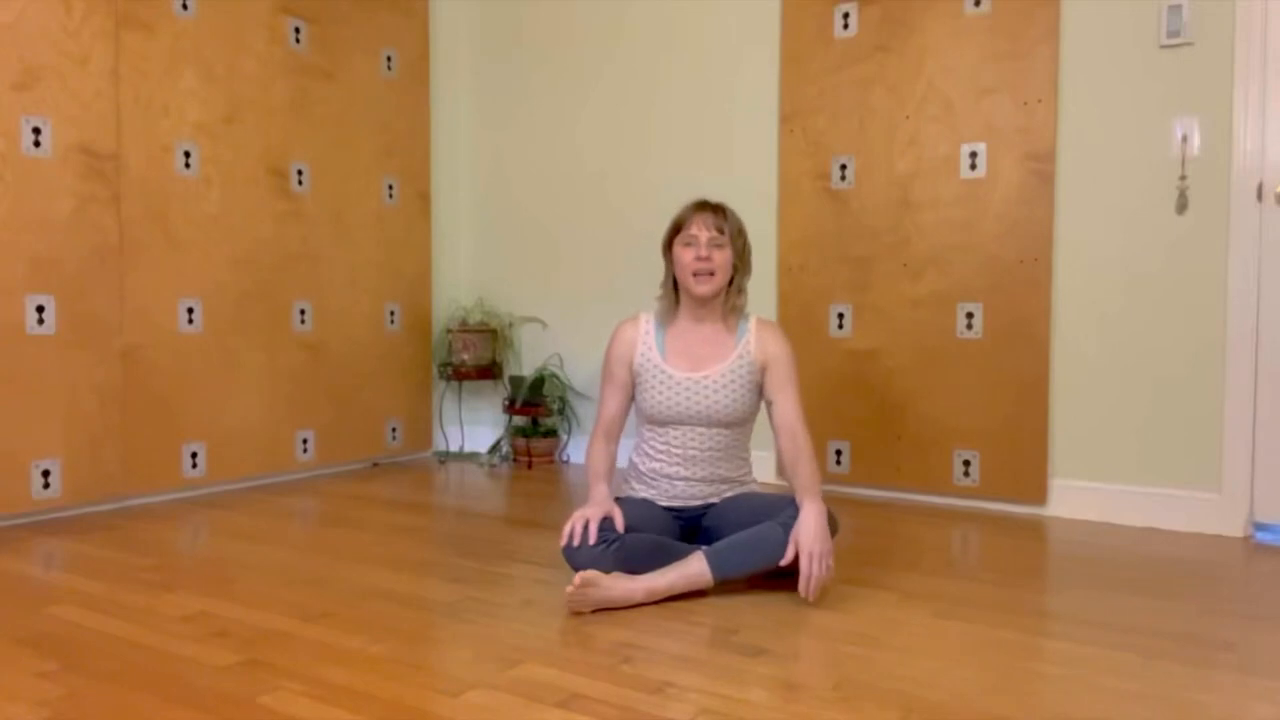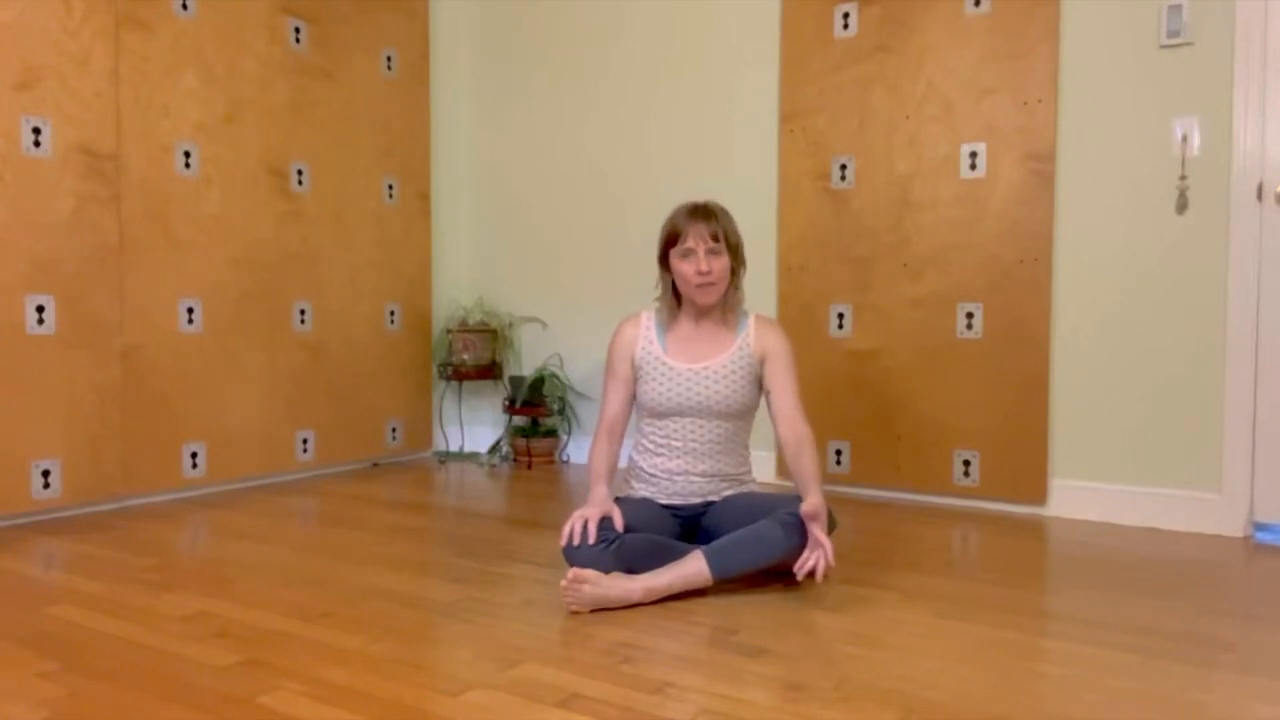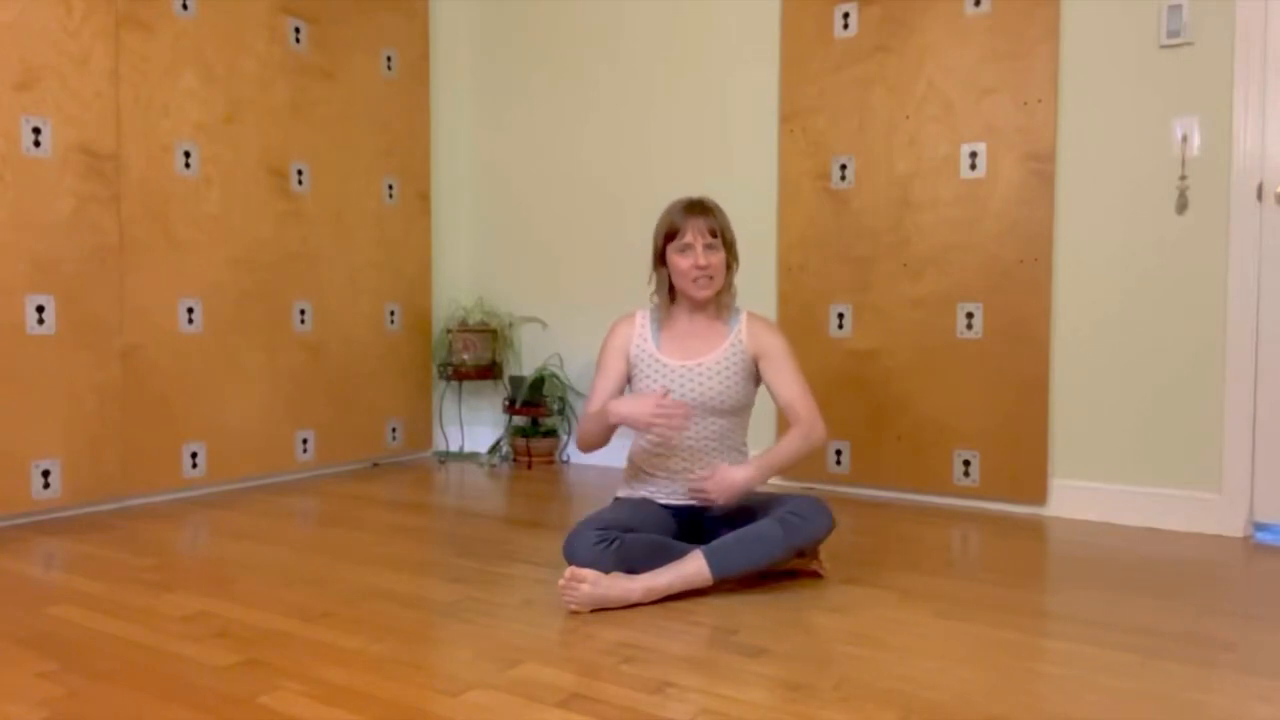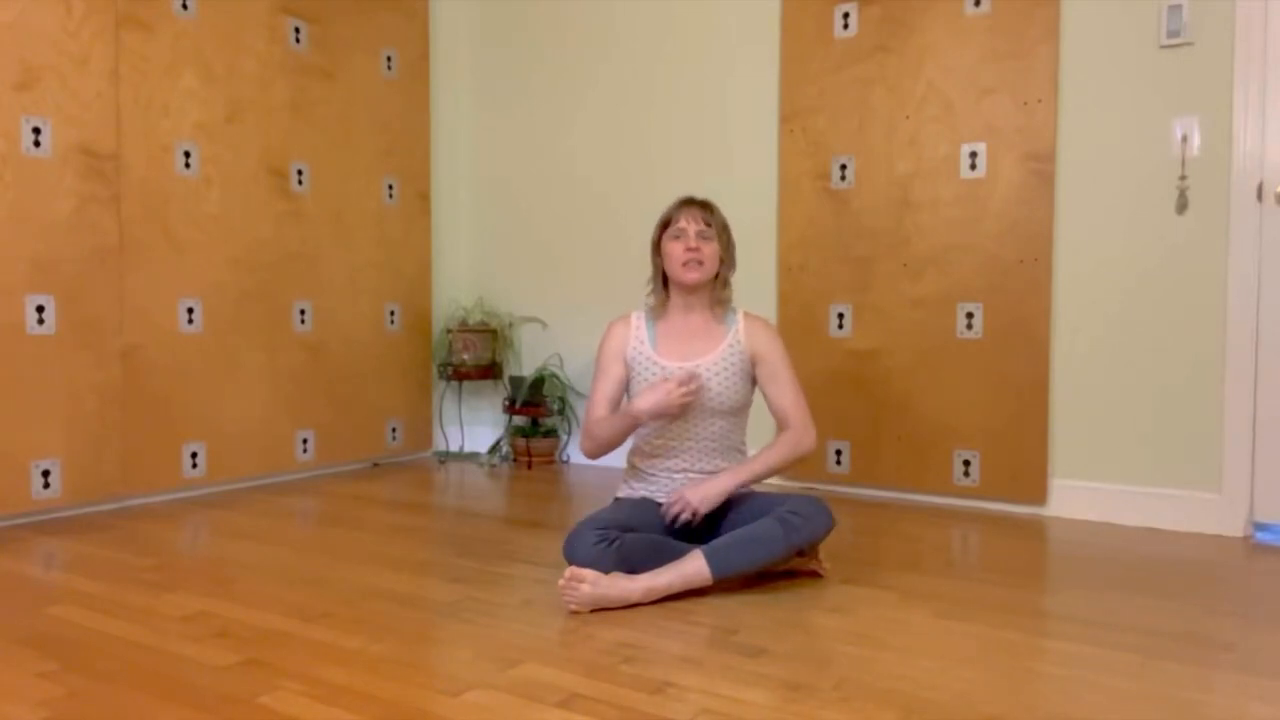
dt=0.7s
person 1, frame 1
left shoulder: (765, 341)
right shoulder: (632, 337)
left elbow: (793, 436)
right elbow: (605, 434)
left wrist: (811, 507)
right wrist: (598, 493)
left hip: (729, 504)
right hip: (650, 504)
left knee: (820, 521)
right knee: (583, 546)
left ankle: (638, 587)
right ankle: (747, 563)
person 1, frame 2
left shoulder: (764, 337)
right shoulder: (634, 334)
left elbow: (793, 429)
right elbow: (609, 429)
left wrist: (814, 498)
right wrist: (598, 492)
left hip: (727, 503)
right hip: (651, 503)
left knee: (808, 524)
right knee: (583, 546)
left ankle: (636, 587)
right ankle: (750, 560)
person 1, frame 3
left shoulder: (757, 334)
right shoulder: (629, 332)
left elbow: (811, 428)
right elbow: (585, 438)
left wrist: (750, 473)
right wrist: (616, 412)
left hip: (726, 504)
right hip: (650, 504)
left knee: (815, 516)
right knee: (582, 547)
left ankle: (637, 587)
right ankle: (767, 557)
person 1, frame 4
left shoulder: (753, 334)
right shoulder: (624, 333)
left elbow: (800, 435)
right elbow: (591, 443)
left wrist: (723, 484)
right wrist: (640, 410)
left hip: (725, 503)
right hip: (649, 503)
left knee: (813, 515)
right knee: (583, 546)
left ankle: (636, 588)
right ankle: (762, 558)
